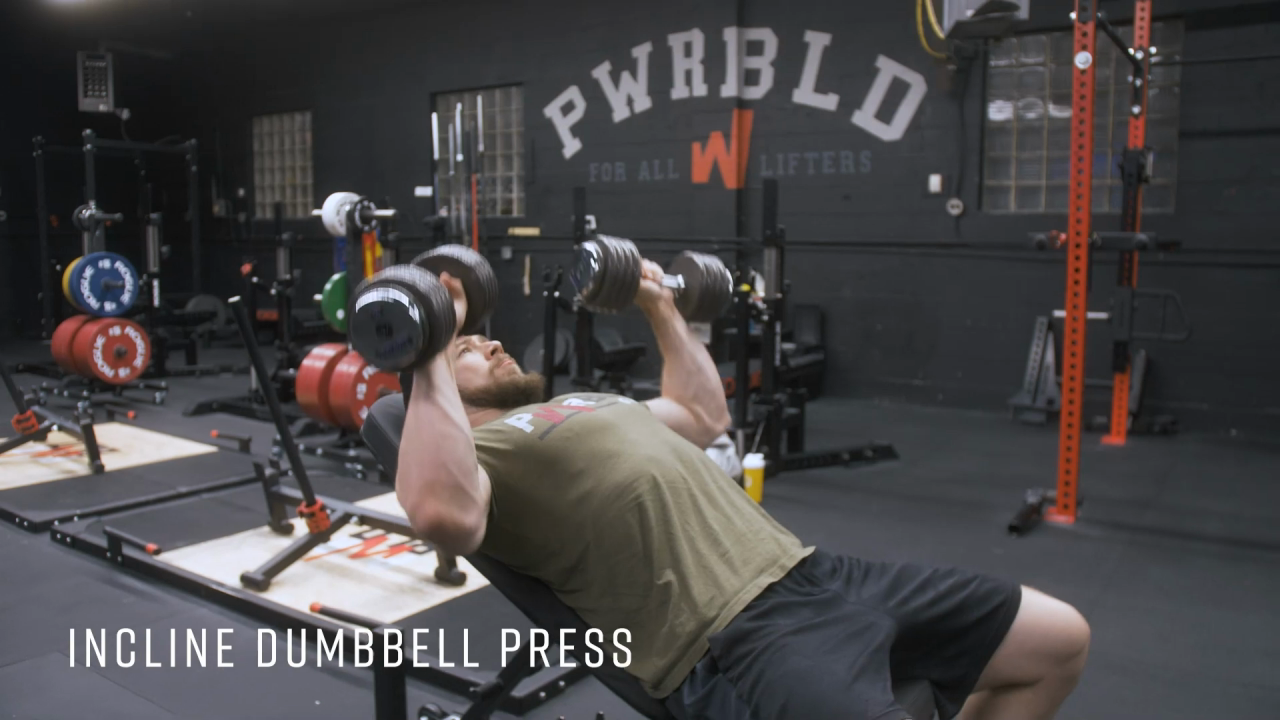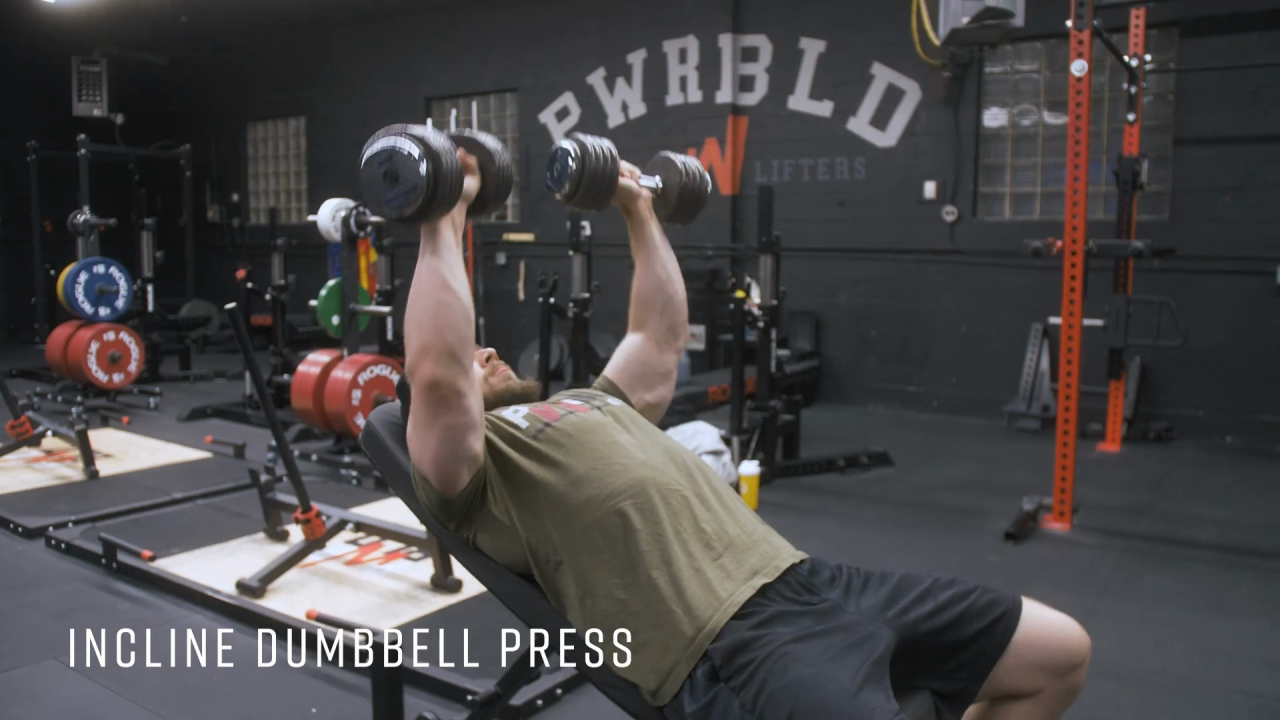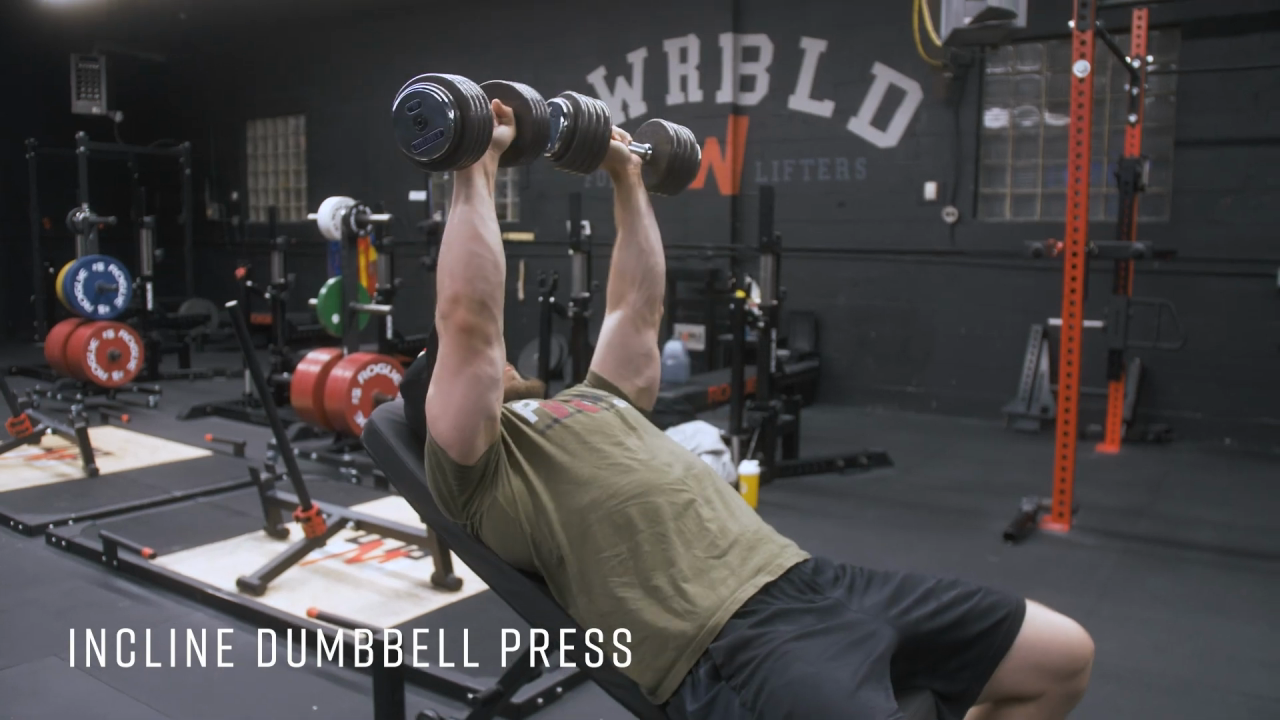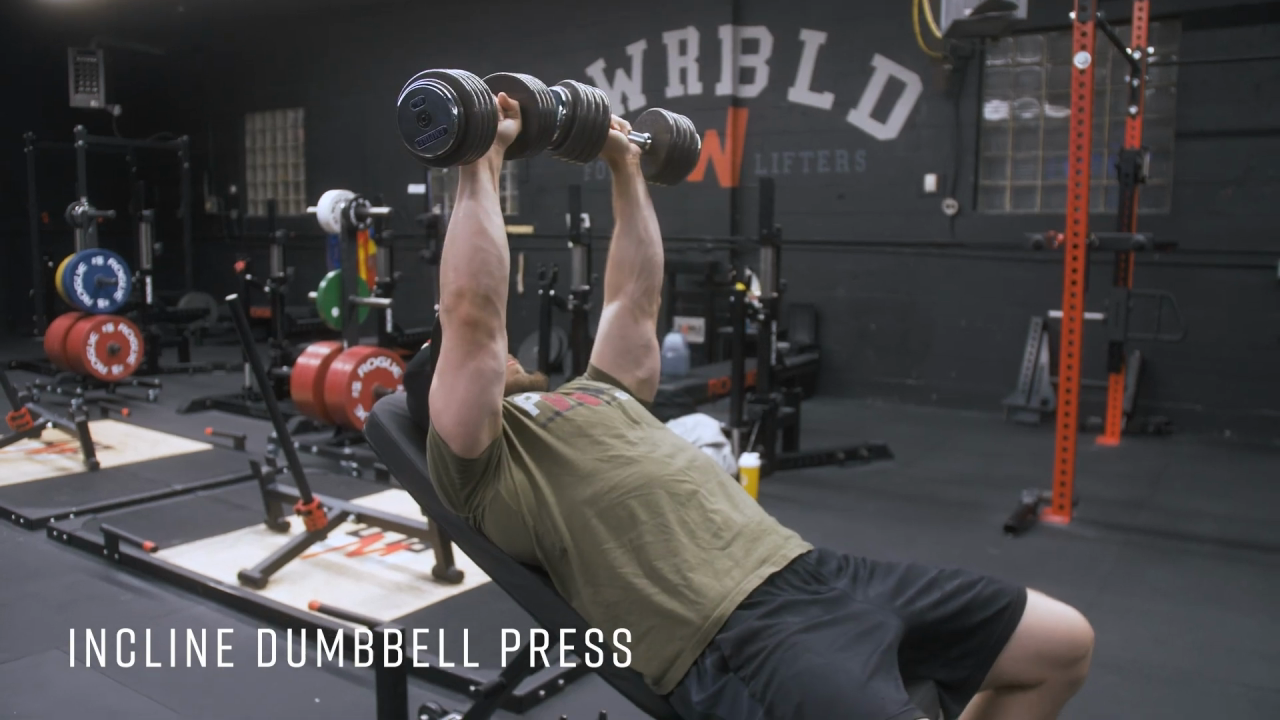
dt=0.3s
person 1, frame 1
left shoulder: (585, 407)
right shoulder: (477, 454)
left elbow: (707, 420)
right elbow: (444, 515)
left wrist: (663, 313)
right wrist: (431, 349)
left hip: (804, 574)
right hip: (730, 640)
left knee: (1059, 640)
person 1, frame 2
left shoulder: (591, 409)
right shoulder: (475, 467)
left elbow: (663, 336)
right elbow: (436, 374)
left wrist: (639, 215)
right wrist: (443, 221)
left hip: (800, 584)
right hip: (724, 648)
left knee: (1060, 653)
person 1, frame 3
left shoulder: (593, 407)
right shoulder: (480, 468)
left elbow: (637, 309)
right elbow: (466, 321)
left wrist: (628, 180)
right wrist: (477, 169)
left hip: (800, 580)
right hip: (728, 645)
left knee: (1063, 657)
person 1, frame 4
left shoulder: (599, 396)
right shoulder: (484, 459)
left elbow: (634, 299)
right elbow: (472, 314)
left wrist: (626, 168)
right wrist: (483, 161)
left hip: (806, 570)
right hip: (735, 636)
left knee: (1064, 646)
